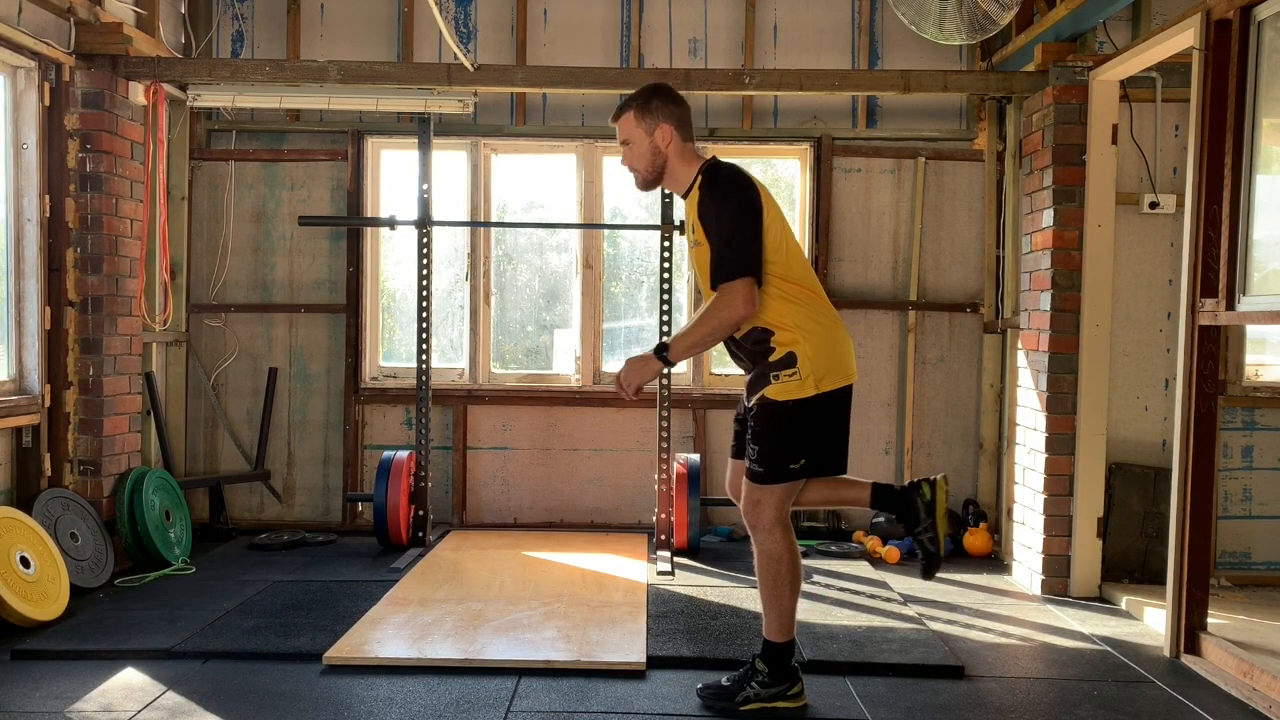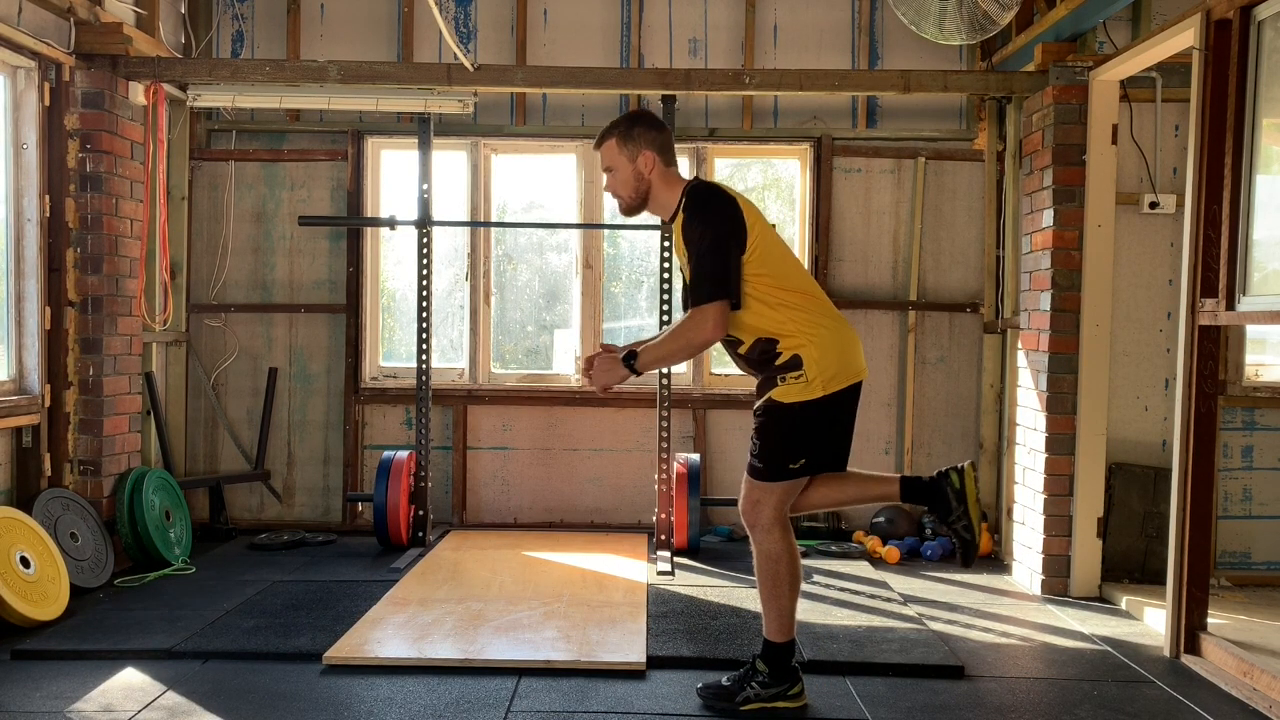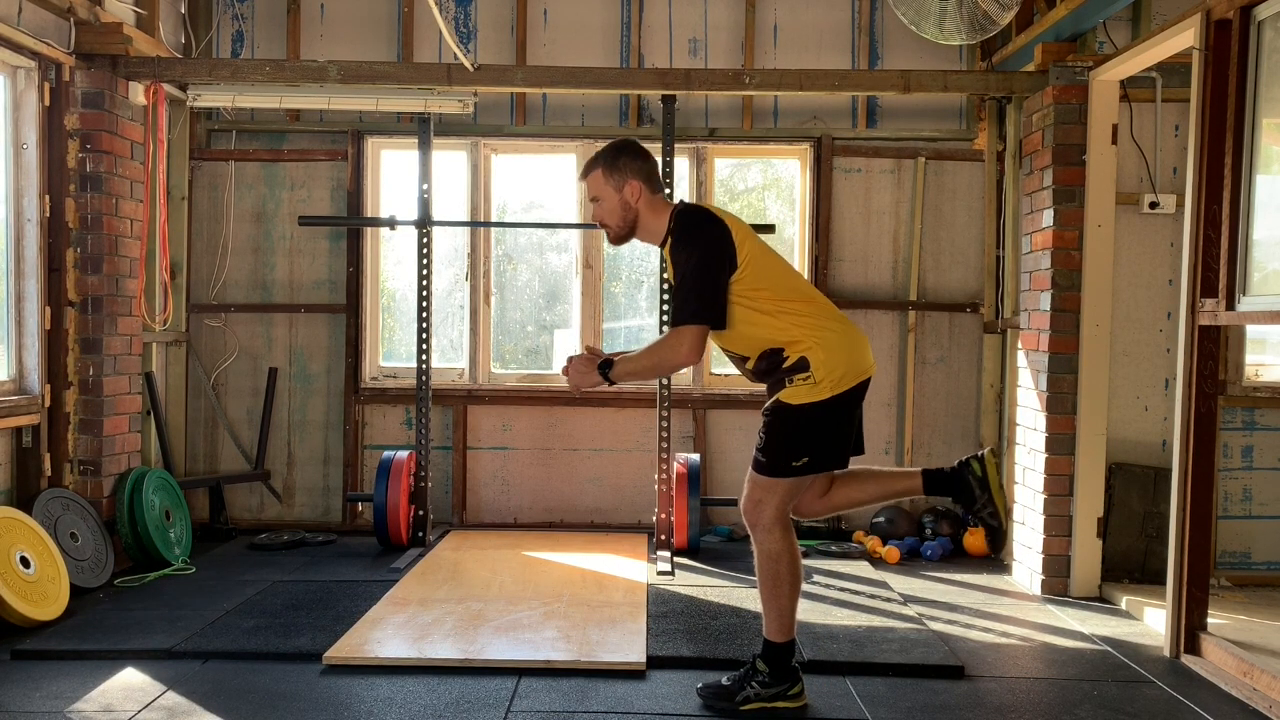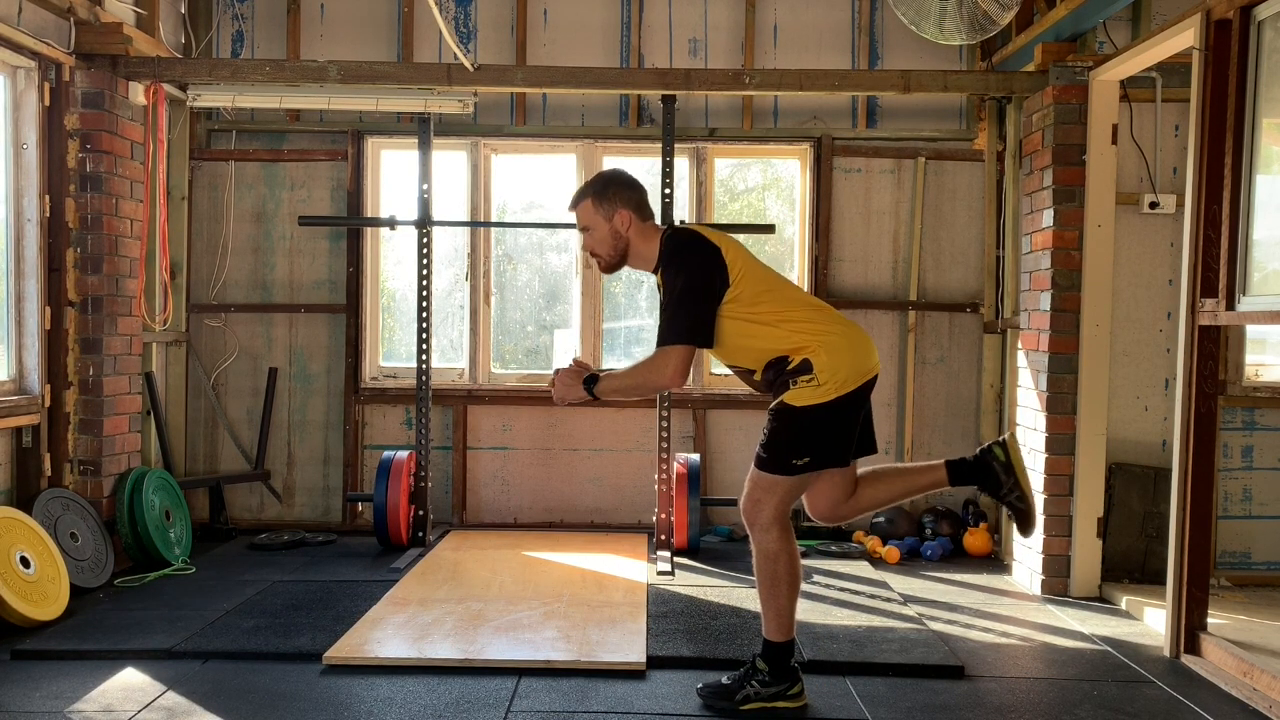
dt=0.2s
person 1, frame 1
left shoulder: (722, 189)
right shoulder: (705, 192)
left elbow: (739, 301)
left wrist: (659, 358)
right wrist: (667, 355)
left hip: (800, 366)
right hip: (780, 365)
left knee: (763, 511)
right knee: (749, 492)
left ankle: (777, 674)
right ankle: (905, 501)
person 1, frame 2
left shoulder: (705, 211)
right shoulder: (697, 209)
left elbow: (708, 324)
right elbow: (712, 318)
left wrist: (629, 362)
right wrist: (634, 354)
left hip: (809, 367)
right hip: (799, 366)
left knee: (761, 510)
right knee: (781, 497)
left ankle: (777, 674)
right ankle: (934, 490)
person 1, frame 3
left shoulder: (695, 235)
right shoulder: (689, 230)
left elbow: (686, 347)
right elbow: (687, 339)
left wrist: (604, 371)
right wrist: (613, 361)
left hip: (819, 368)
right hip: (821, 364)
left knee: (763, 511)
right knee: (807, 499)
left ankle: (777, 673)
right ankle: (957, 482)
person 1, frame 4
left shoulder: (685, 258)
right shoulder: (681, 251)
left elbow: (670, 371)
right elbow: (672, 363)
left wrist: (589, 386)
right wrist: (599, 377)
left hip: (825, 370)
right hip: (832, 364)
left knee: (762, 511)
right knee: (830, 504)
left ankle: (776, 673)
right ankle: (979, 469)
